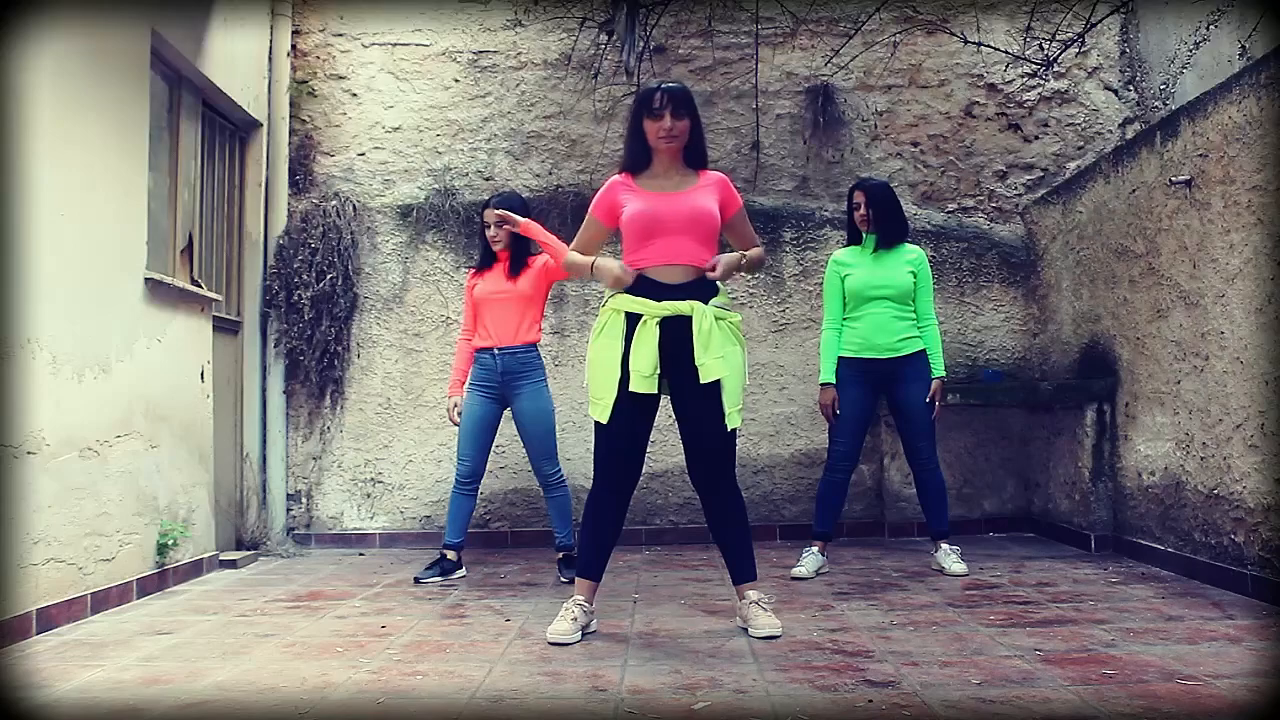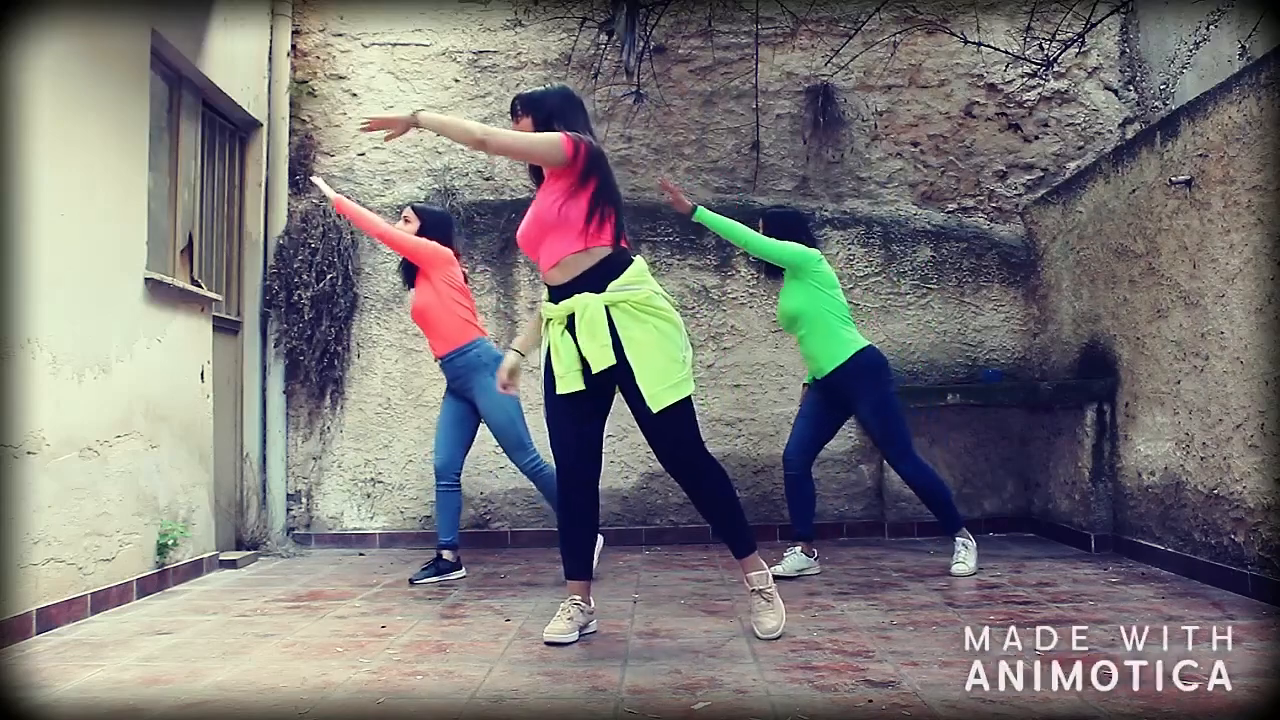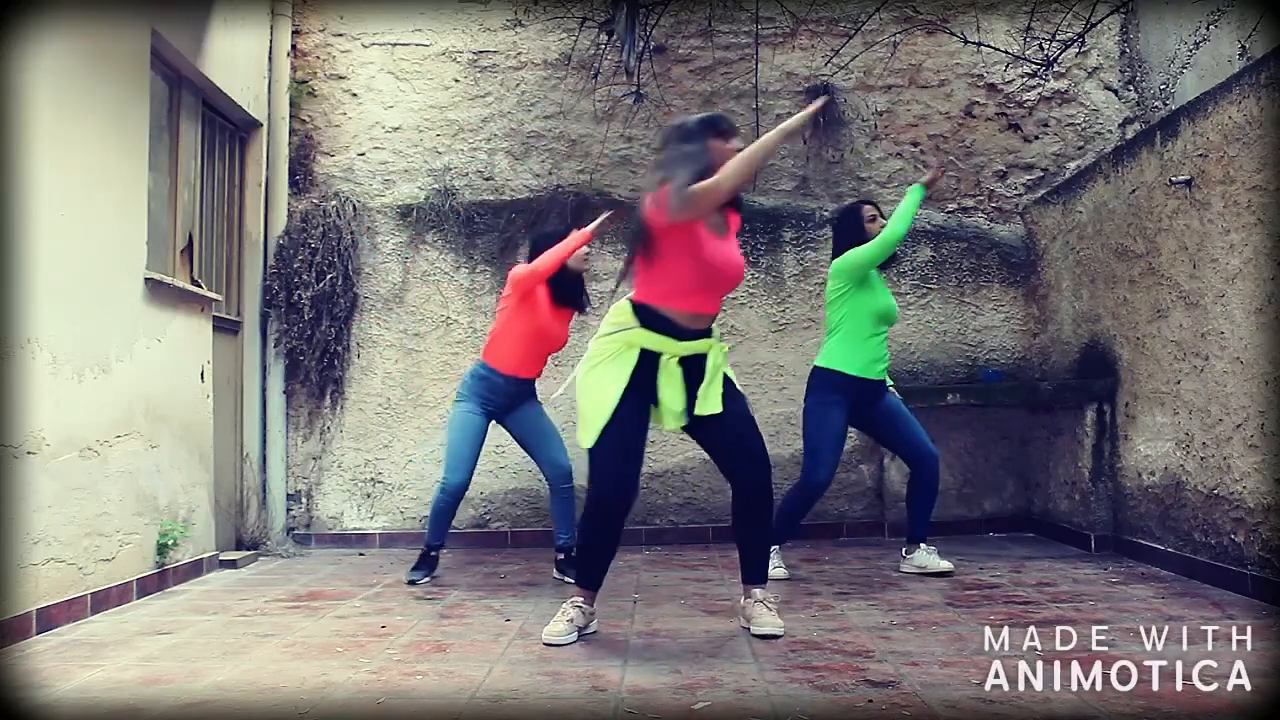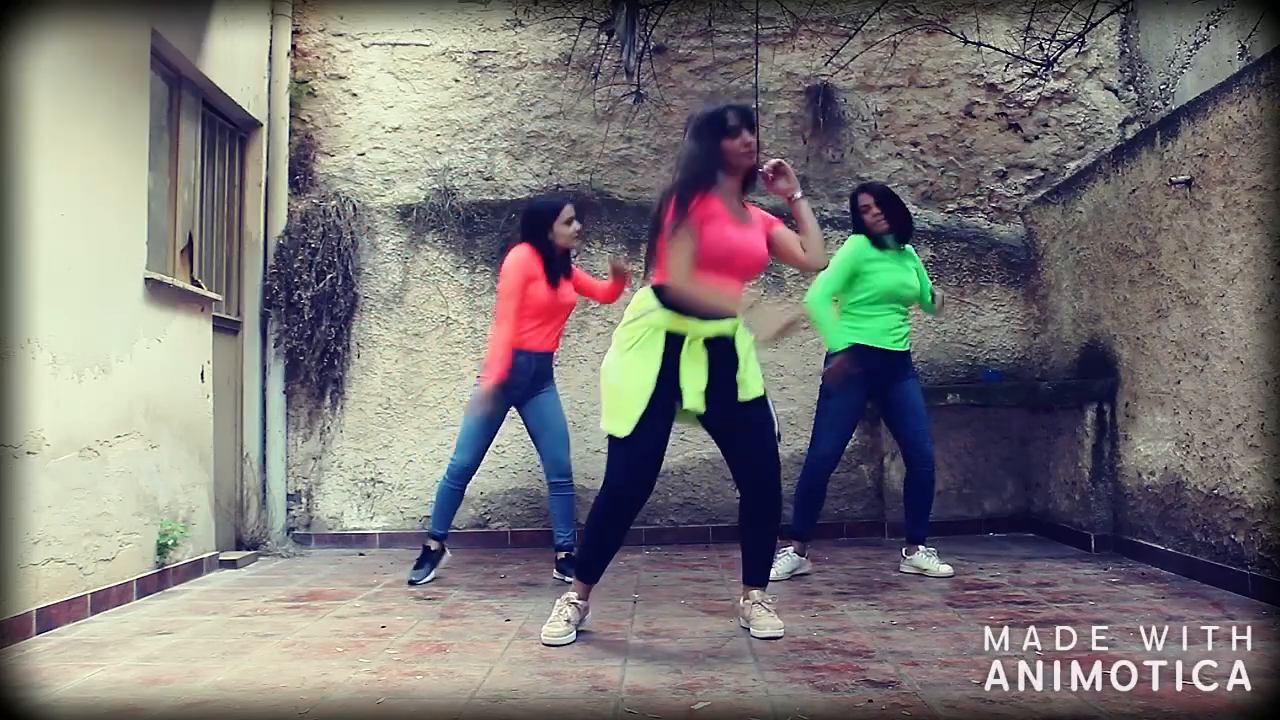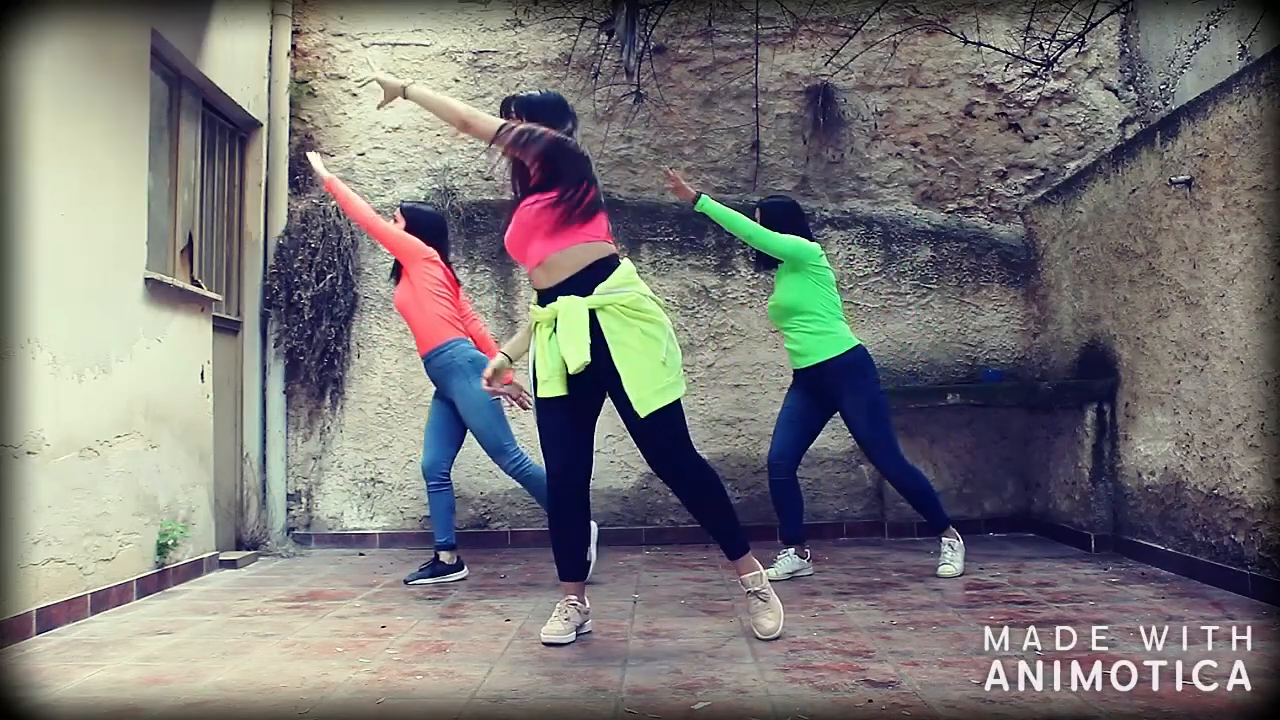
dt=1s
person 1, frame 1
left shoulder: (716, 186)
right shoulder: (618, 189)
left elbow: (755, 250)
right elbow: (574, 255)
left wrist: (736, 259)
right wrist: (599, 266)
left hip: (702, 330)
right hip: (632, 327)
left knee: (714, 469)
right knee: (614, 470)
left ankle: (749, 594)
right ankle: (582, 600)
person 1, frame 2
left shoulder: (576, 154)
right shoulder: (544, 201)
left elbow: (482, 137)
left wrist: (415, 117)
right wrist: (517, 350)
left hip: (625, 315)
right hip: (570, 331)
left knee: (683, 453)
right knee: (575, 471)
left ankle: (755, 572)
right ankle: (579, 601)
person 1, frame 3
left shoulder: (728, 219)
right shoulder: (670, 202)
right elbow: (727, 180)
right wrist: (793, 122)
left hip: (696, 359)
right hip: (634, 354)
left knee: (754, 473)
right knee: (610, 489)
left ankle: (754, 594)
right ankle: (582, 603)
person 1, frame 4
left shoulder: (760, 218)
right shoulder: (690, 195)
left elbow: (813, 260)
right elbow: (680, 277)
left wrist: (794, 194)
left hip: (723, 352)
right hip: (664, 343)
left knee: (762, 475)
right knee: (628, 481)
left ankle: (754, 595)
right ankle: (576, 598)
person 1, frame 5
left shoulder: (558, 158)
right shoulder: (532, 202)
left elbow: (469, 119)
left wrist: (404, 88)
right wrist: (507, 353)
left hip: (612, 316)
right hip: (559, 335)
left knee: (672, 454)
right knee: (564, 473)
left ankle: (751, 574)
right ankle: (573, 601)
person 2, frame 1
left shoulder: (913, 256)
right shoulder: (842, 260)
left elbow: (928, 318)
right elbow: (831, 323)
left wrist: (938, 373)
right wrist: (827, 380)
left hip: (907, 366)
right hip: (854, 368)
left knee: (924, 458)
right knee: (840, 460)
left ankle: (942, 547)
right ankle: (818, 550)
person 2, frame 2
left shoulder: (807, 260)
right shoulder: (793, 281)
left elbow: (749, 240)
left wrist: (693, 210)
right wrist: (809, 380)
left hip: (862, 371)
right hip: (828, 383)
left knee: (903, 460)
right knee: (795, 460)
left ankle: (961, 538)
right ankle: (805, 551)
person 2, frame 3
left shoulder: (874, 278)
right shoulder: (847, 266)
right elbow: (895, 235)
left wrist: (886, 380)
right wrist: (920, 188)
left hip: (871, 390)
right hip: (832, 386)
left knee: (926, 459)
right knee: (816, 478)
left ankle: (915, 550)
right ankle: (773, 549)
person 2, frame 4
left shoulder: (907, 252)
right shoulder: (856, 247)
left elbow: (925, 301)
right elbow: (818, 294)
left wrist: (932, 298)
right wrist: (837, 346)
left hip: (897, 367)
right hip: (850, 366)
left knee: (922, 457)
right knee: (822, 457)
left ankle: (915, 550)
right ankle: (797, 549)
person 2, frame 5
left shoulder: (806, 253)
right shoulder: (784, 273)
left elbow: (750, 232)
left wrist: (696, 199)
left hip: (847, 369)
right hip: (807, 380)
left knee: (889, 462)
right knee: (779, 463)
left ankle: (948, 536)
right ankle: (796, 552)
person 3, frame 1
left shoulder: (539, 267)
right shoulder: (477, 275)
right elbow: (467, 335)
left wrist: (526, 226)
right wrist: (455, 387)
left hip: (525, 370)
right hip: (483, 373)
left knee: (548, 471)
right knee: (467, 472)
left ankle: (567, 553)
right ankle: (451, 556)
person 3, frame 2
left shoulder: (436, 257)
right shoulder: (424, 278)
left elbow: (382, 229)
left wrist: (334, 198)
left hip: (480, 371)
right hip: (461, 378)
left knee: (527, 461)
right knee: (444, 469)
right ankle: (448, 557)
person 3, frame 3
left shoulder: (566, 306)
right shoulder: (523, 280)
right elbow: (544, 265)
right wrist: (591, 229)
left hip: (521, 397)
right hip: (481, 388)
left knee: (561, 471)
right knee: (455, 481)
left ankle: (566, 557)
right ankle: (429, 553)
person 3, frame 4
left shoulder: (566, 270)
right shoulder: (522, 257)
left elbow: (607, 294)
right elbow: (503, 320)
left wrist: (620, 278)
right wrist: (491, 377)
left hip: (541, 379)
right hip: (504, 373)
left knee: (559, 469)
right knee: (463, 466)
left ankle: (566, 556)
right ankle: (434, 547)
person 3, frame 5
left shoulder: (423, 255)
right shoulder: (424, 271)
left elbow: (368, 219)
right elbow: (473, 325)
left wrist: (326, 177)
left hip: (460, 368)
right hip: (447, 377)
left knee: (510, 458)
right knee: (434, 469)
left ankle: (579, 529)
right ankle: (448, 558)
